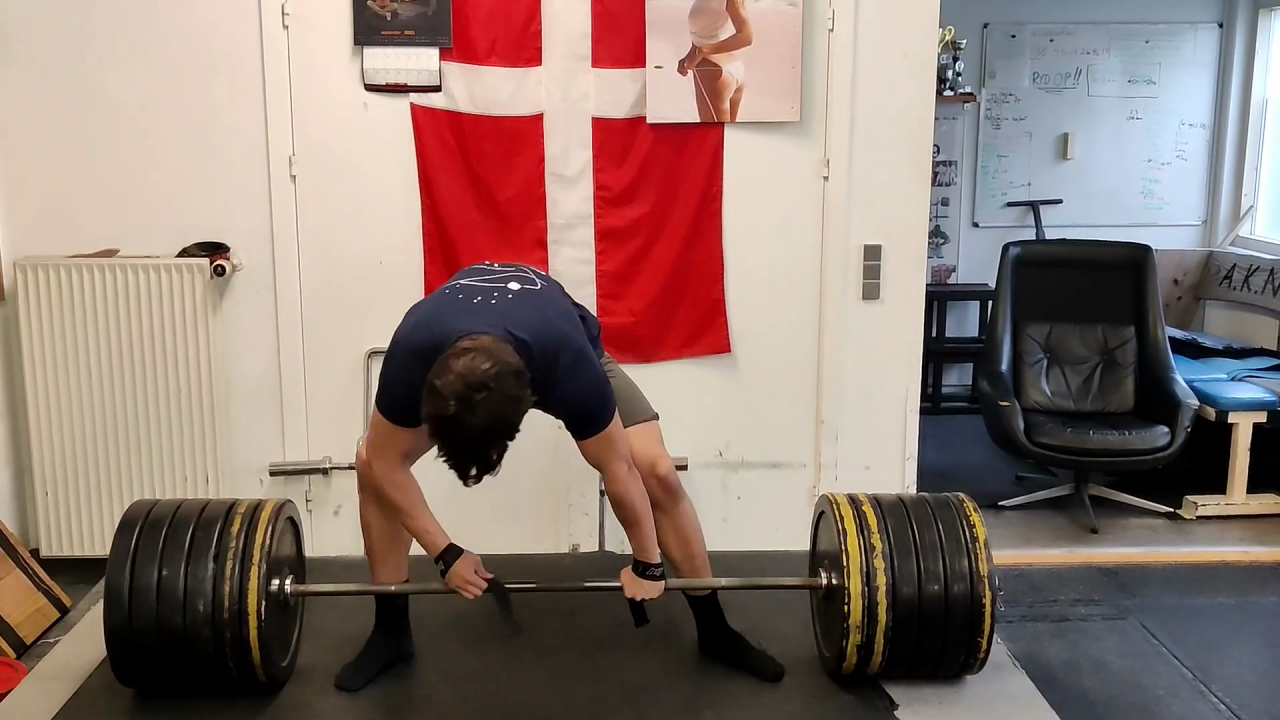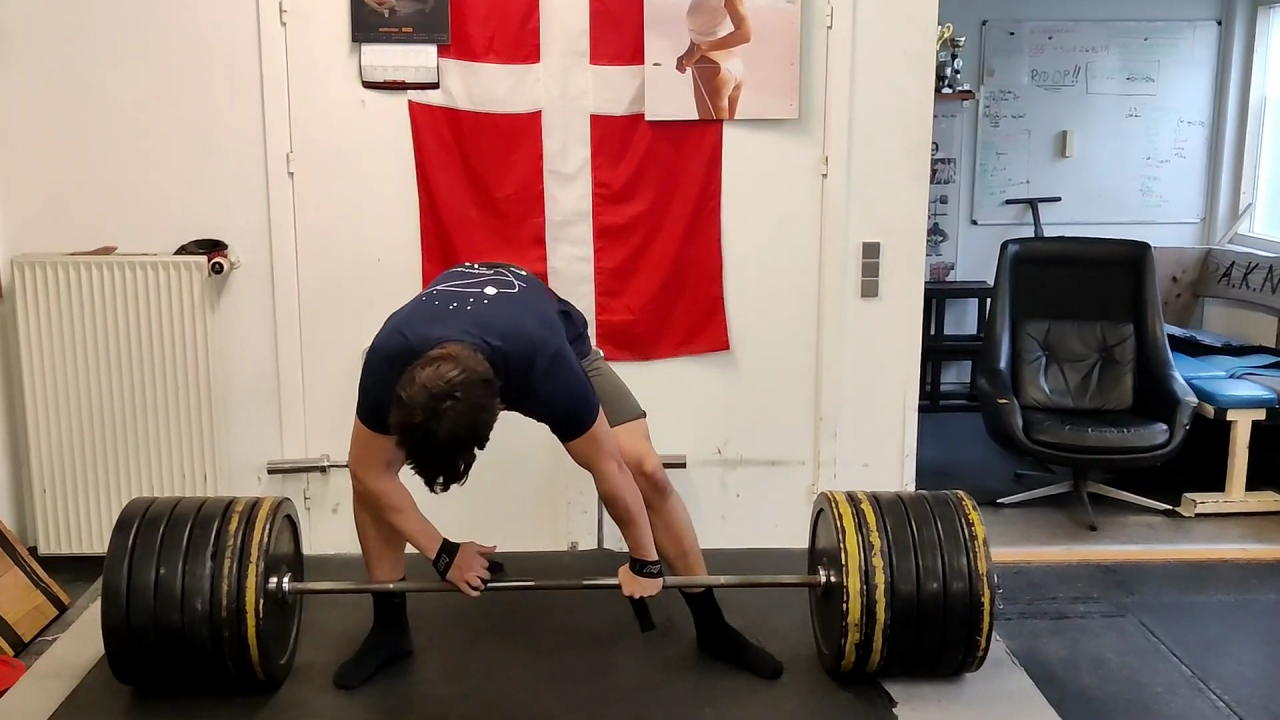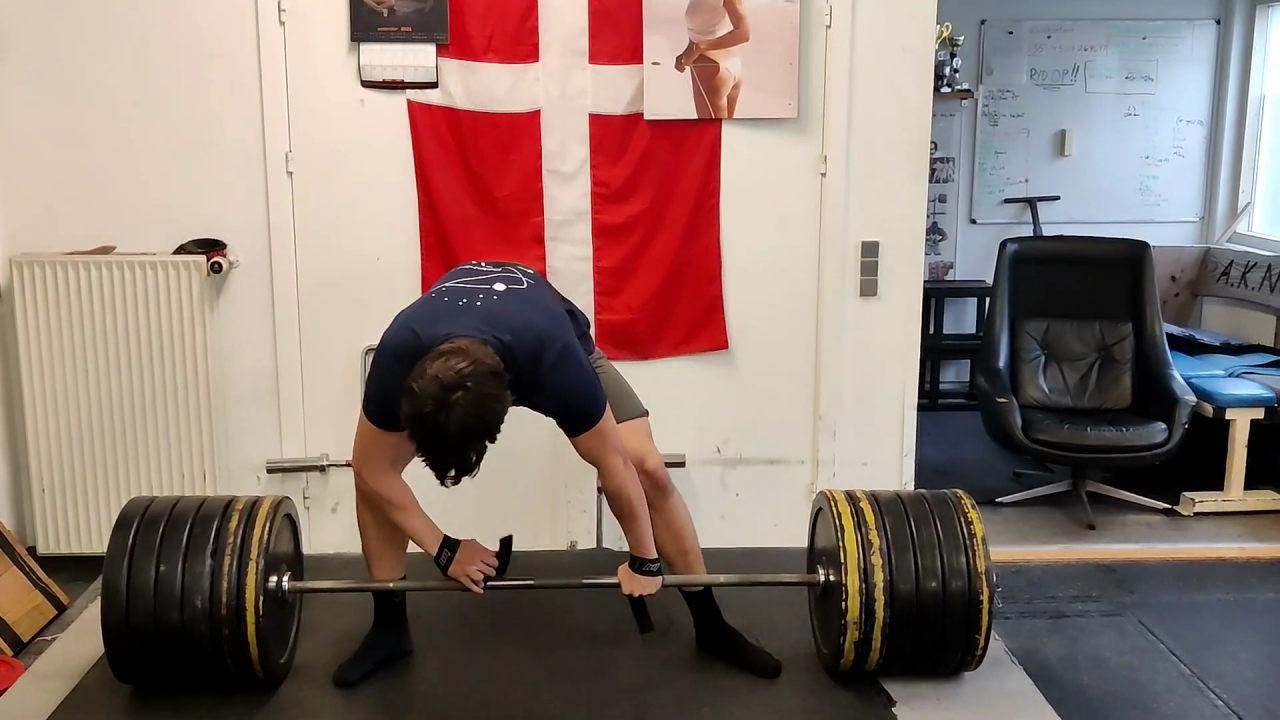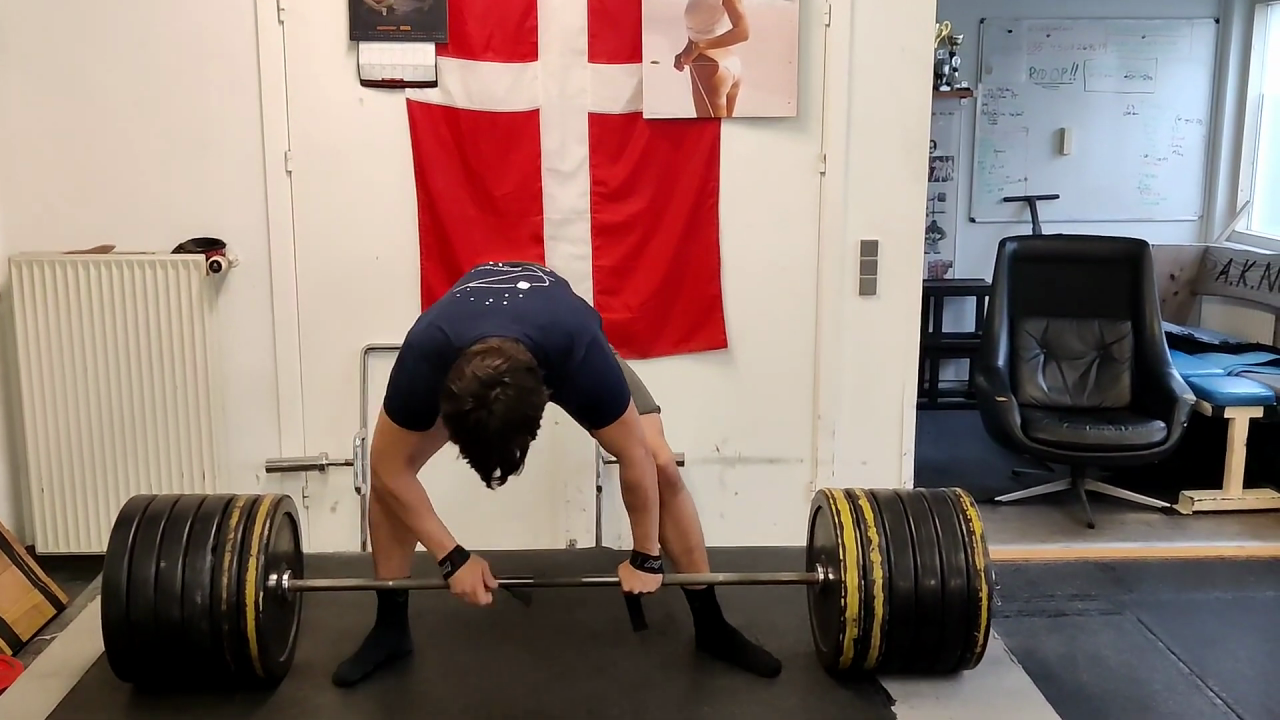
dt=0.2s
person 1, frame 1
left shoulder: (568, 364)
right shoulder: (412, 355)
left elbow: (618, 470)
right elbow: (384, 464)
left wrist: (647, 563)
right wrist: (446, 554)
left hip: (566, 340)
left knee: (655, 471)
right knee: (374, 462)
left ankle: (715, 630)
right ankle: (391, 630)
person 1, frame 2
left shoulder: (548, 367)
right shoulder: (390, 361)
left elbow: (607, 467)
right elbow: (368, 469)
left wrist: (644, 561)
right wrist: (441, 552)
left hip: (554, 337)
left knee: (644, 468)
right knee: (369, 467)
left ankle: (712, 627)
right ankle: (389, 629)
person 1, frame 3
left shoulder: (553, 362)
right shoulder: (399, 358)
left elbow: (612, 463)
right elbow: (371, 468)
left wrist: (643, 559)
right wrist: (444, 549)
left hip: (544, 340)
left knee: (647, 466)
right knee: (374, 466)
left ankle: (711, 626)
right ankle: (388, 627)
person 1, frame 4
left shoulder: (580, 357)
right shoulder: (424, 358)
left elbow: (635, 458)
right elbow: (388, 473)
left wrist: (646, 556)
right wrist: (451, 558)
left hip: (562, 341)
right hip: (460, 339)
left knee: (660, 463)
right knee: (388, 461)
left ankle: (711, 626)
right ankle: (390, 628)
